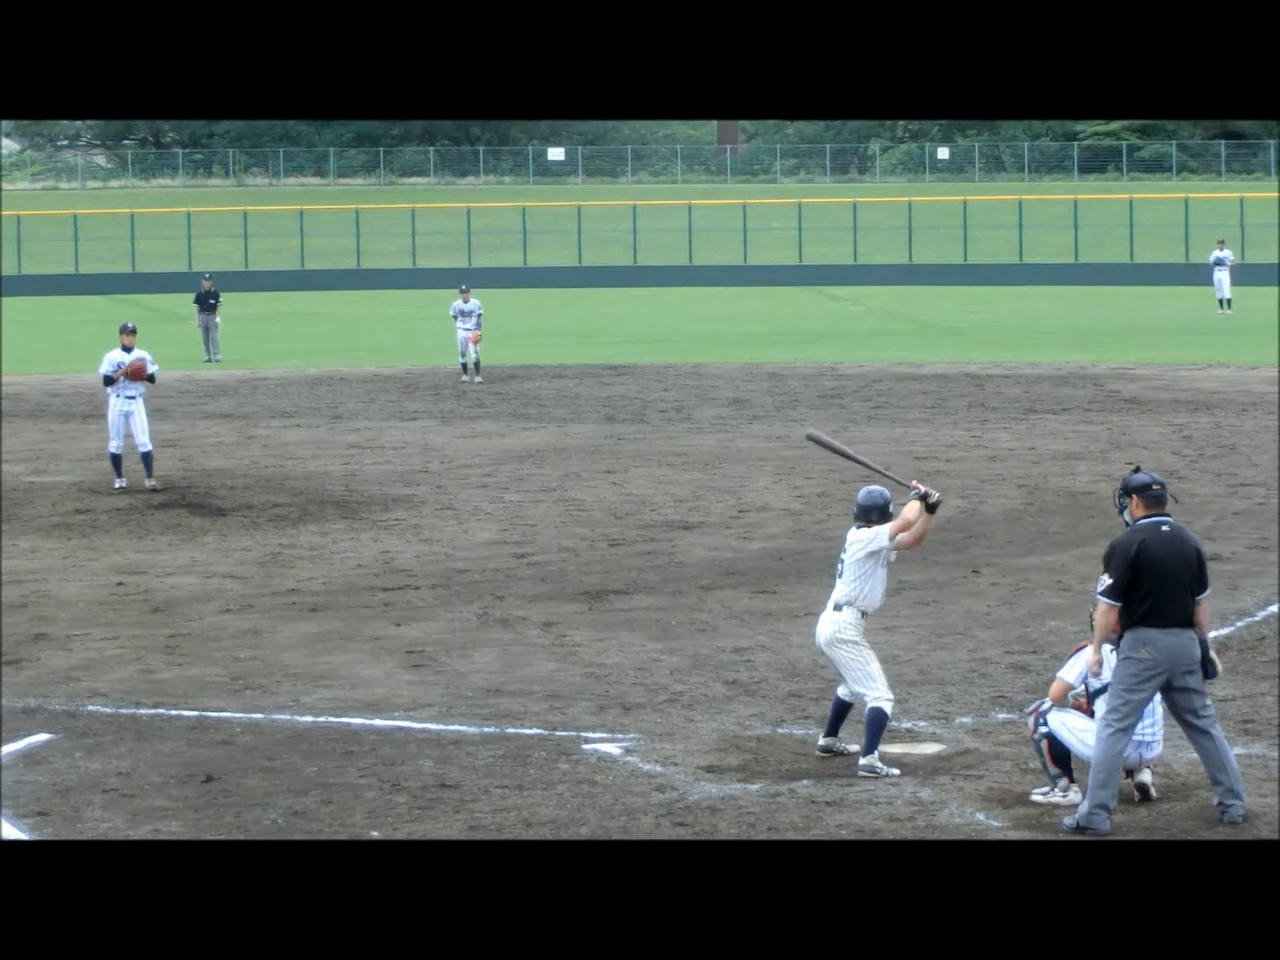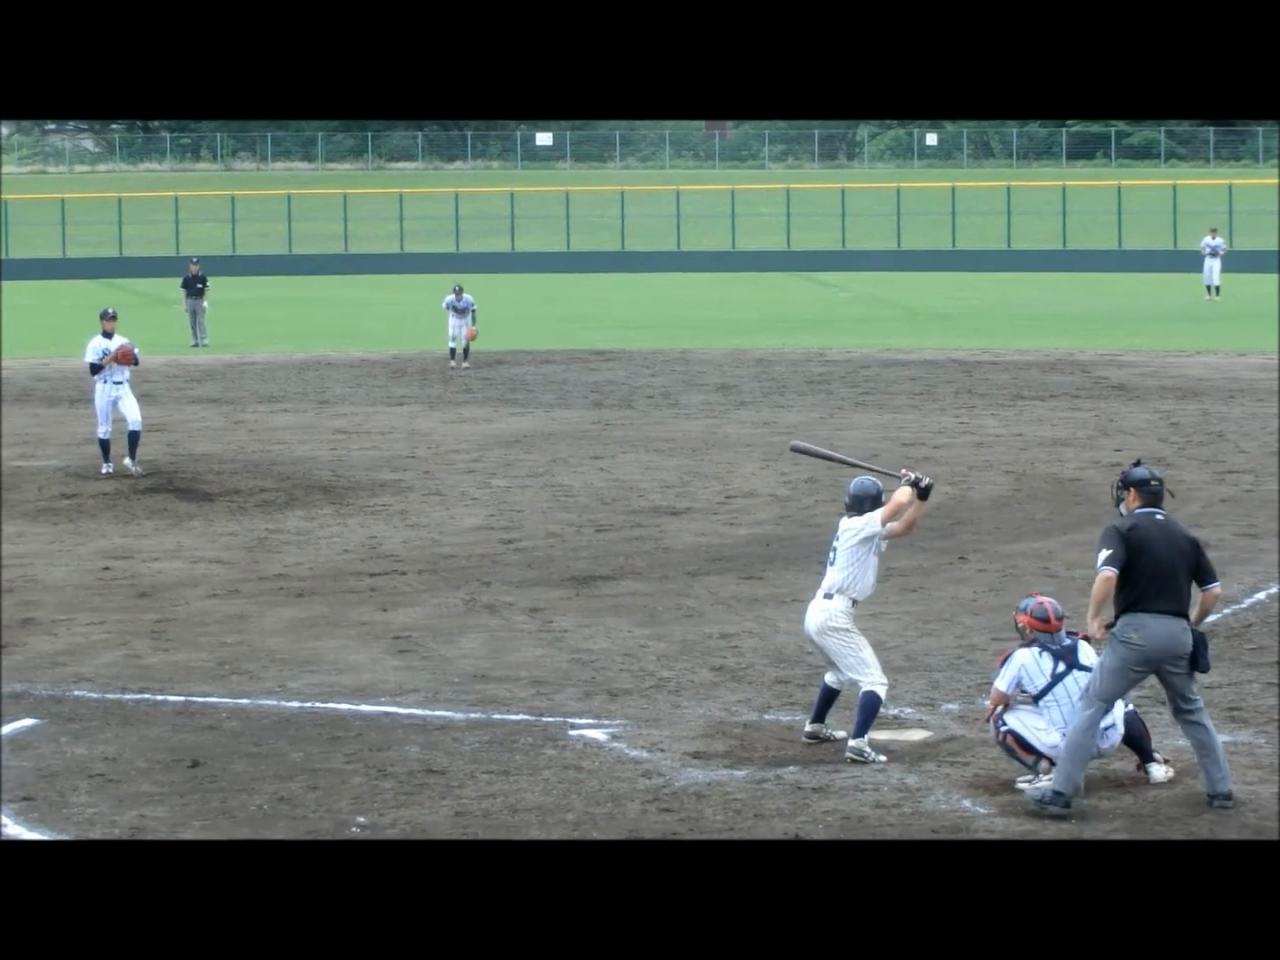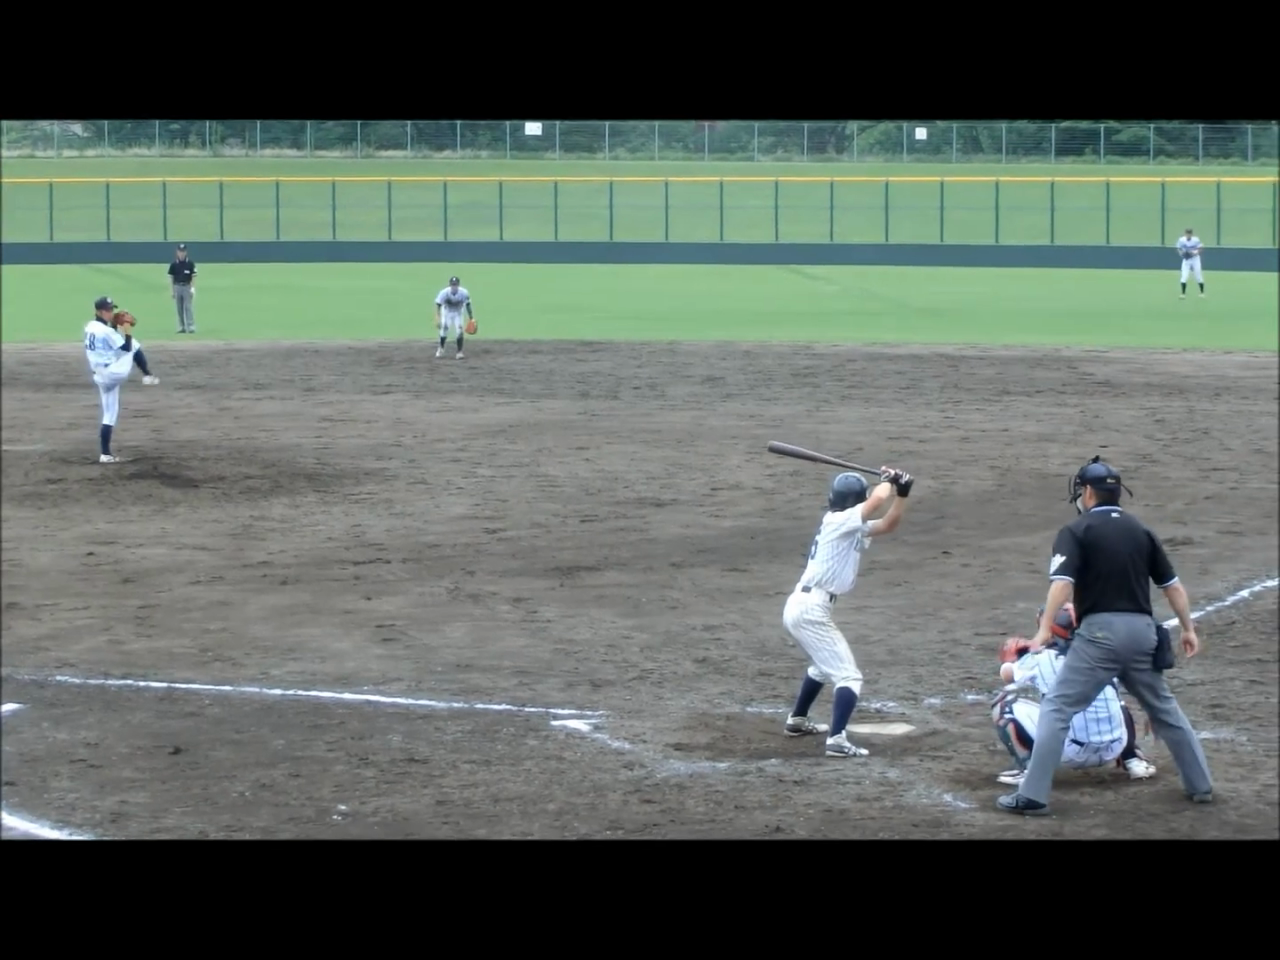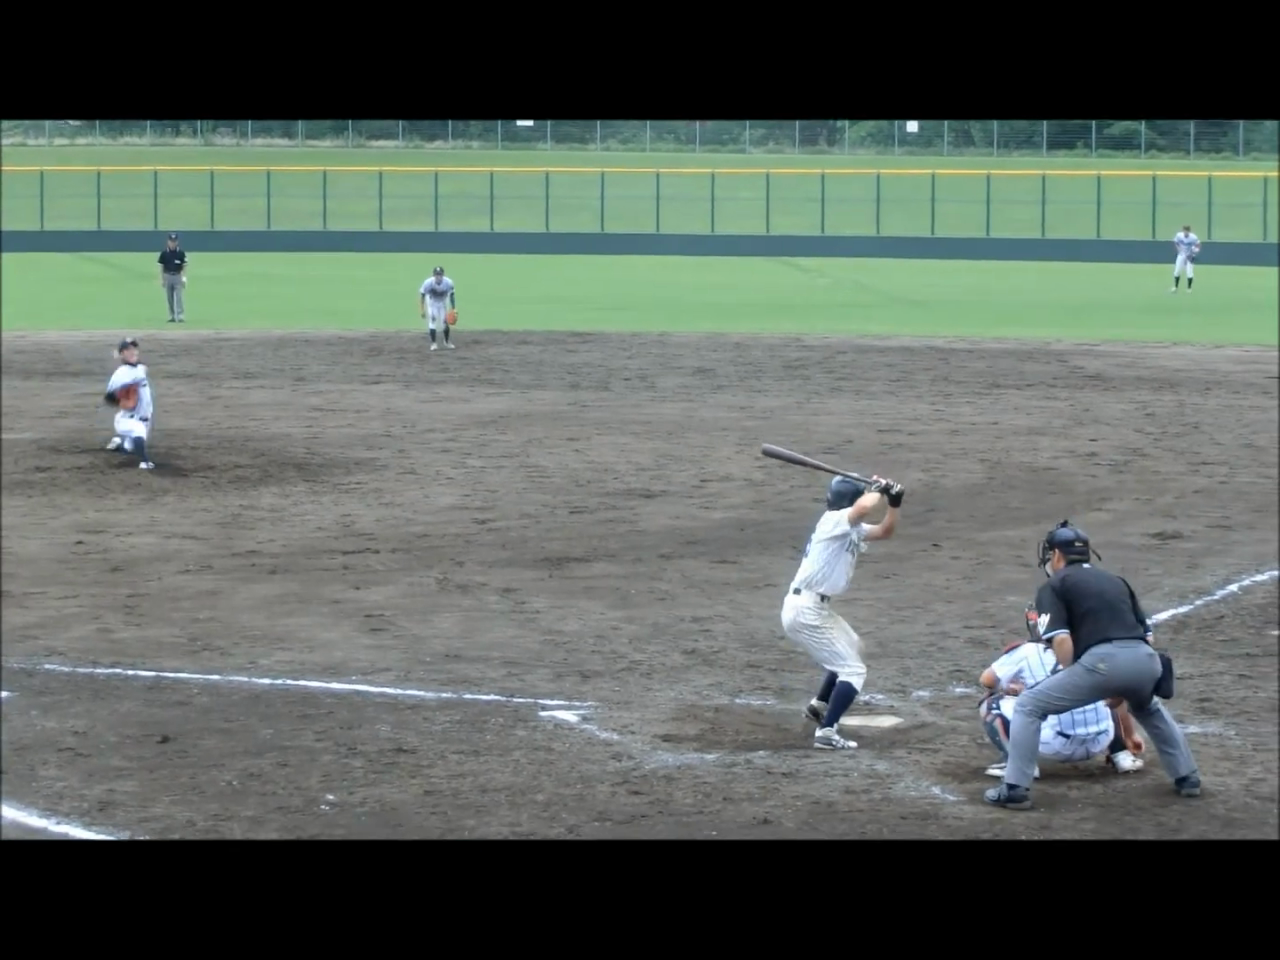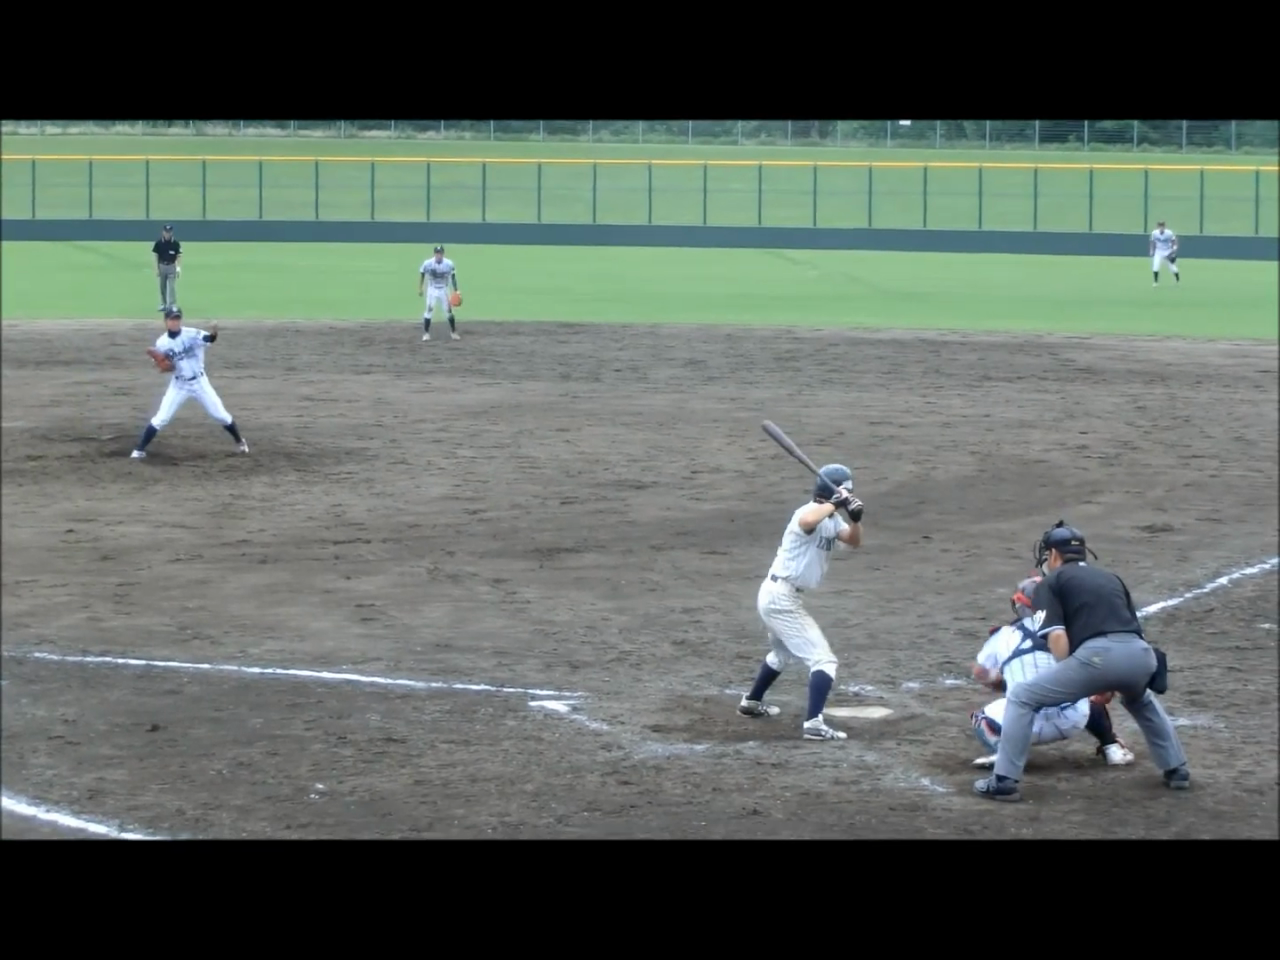
dt=1s
person 1, frame 1
left shoulder: (1125, 544)
right shoulder: (1189, 542)
left elbow: (1107, 604)
right elbow: (1200, 601)
left wrist: (1095, 648)
right wrist: (1204, 645)
left hip: (1143, 646)
right hip: (1185, 644)
left knee: (1113, 730)
right knee: (1204, 725)
left ankle: (1094, 815)
right ankle: (1233, 804)
person 1, frame 2
left shoulder: (1121, 530)
right shoulder: (1185, 536)
left elbow: (1107, 576)
right elbow: (1213, 590)
left wrist: (1094, 618)
right wrist: (1194, 623)
left hip: (1135, 632)
right hip: (1176, 633)
left knee: (1091, 708)
right knee: (1192, 712)
left ankle: (1060, 792)
right ankle: (1221, 789)
person 1, frame 3
left shoulder: (1076, 531)
right shoulder: (1142, 532)
left elbow: (1062, 583)
right elbow: (1173, 586)
left wrist: (1044, 629)
right wrist: (1188, 629)
left hip: (1100, 632)
right hip: (1142, 631)
left knee: (1057, 709)
right knee: (1164, 710)
left ankle: (1033, 795)
right ankle: (1200, 785)
person 1, frame 4
left shoulder: (1053, 586)
right shoulder: (1116, 580)
left elbow: (1061, 640)
left wrist: (1071, 682)
left hip: (1103, 661)
right hip: (1146, 661)
left knee: (1028, 705)
right knee: (1148, 708)
left ankle: (1015, 788)
right ankle: (1187, 777)
person 1, frame 5
left shoulder: (1049, 583)
right shoulder: (1111, 578)
left elbow: (1057, 636)
left wrist: (1067, 682)
right wrist: (1110, 684)
left hip: (1098, 655)
right hip: (1141, 654)
left knee: (1021, 698)
right knee: (1141, 701)
left ankle: (1004, 781)
right ankle: (1177, 770)
person 2, frame 1
left shoulder: (871, 539)
right shoulder: (865, 538)
left elbow: (912, 539)
right elbow: (905, 522)
left wrist: (929, 510)
right wrist: (917, 496)
left hip: (833, 624)
right hip: (843, 627)
left knee: (853, 685)
right knee: (880, 695)
left ankle: (828, 741)
right ankle: (869, 760)
person 2, frame 2
left shoulder: (863, 529)
right shoulder: (858, 526)
left elbow: (903, 527)
right elbow: (898, 504)
left wrist: (921, 496)
right wrist: (908, 483)
left hip: (820, 612)
right hip: (833, 616)
left knee: (840, 672)
right knee: (874, 681)
left ankle: (815, 727)
right ankle: (858, 742)
person 2, frame 3
left shoulder: (852, 526)
right shoulder: (840, 521)
left elbow: (887, 525)
right elbow: (878, 499)
left wrist: (902, 493)
right wrist: (887, 479)
left hip: (801, 606)
right hip: (811, 610)
left knee: (824, 665)
right knee: (849, 676)
left ankle: (797, 720)
right ankle: (837, 739)
person 2, frame 4
left shoulder: (850, 526)
right shoulder: (835, 521)
left elbow: (885, 532)
right elbow: (862, 507)
left wrist: (894, 502)
right wrist: (879, 490)
left hip: (811, 606)
right hip: (806, 610)
left knee: (851, 646)
right knee: (853, 670)
left ankle: (820, 703)
right ankle: (826, 732)
person 2, frame 5
left shoulder: (829, 517)
right shoulder: (810, 511)
left elbow: (854, 542)
right elbow: (807, 521)
left wrist: (855, 518)
right wrist: (834, 506)
left hip: (778, 594)
right hip: (782, 597)
left knee: (782, 653)
right knee: (823, 658)
left ankle: (752, 702)
right ankle: (813, 723)
